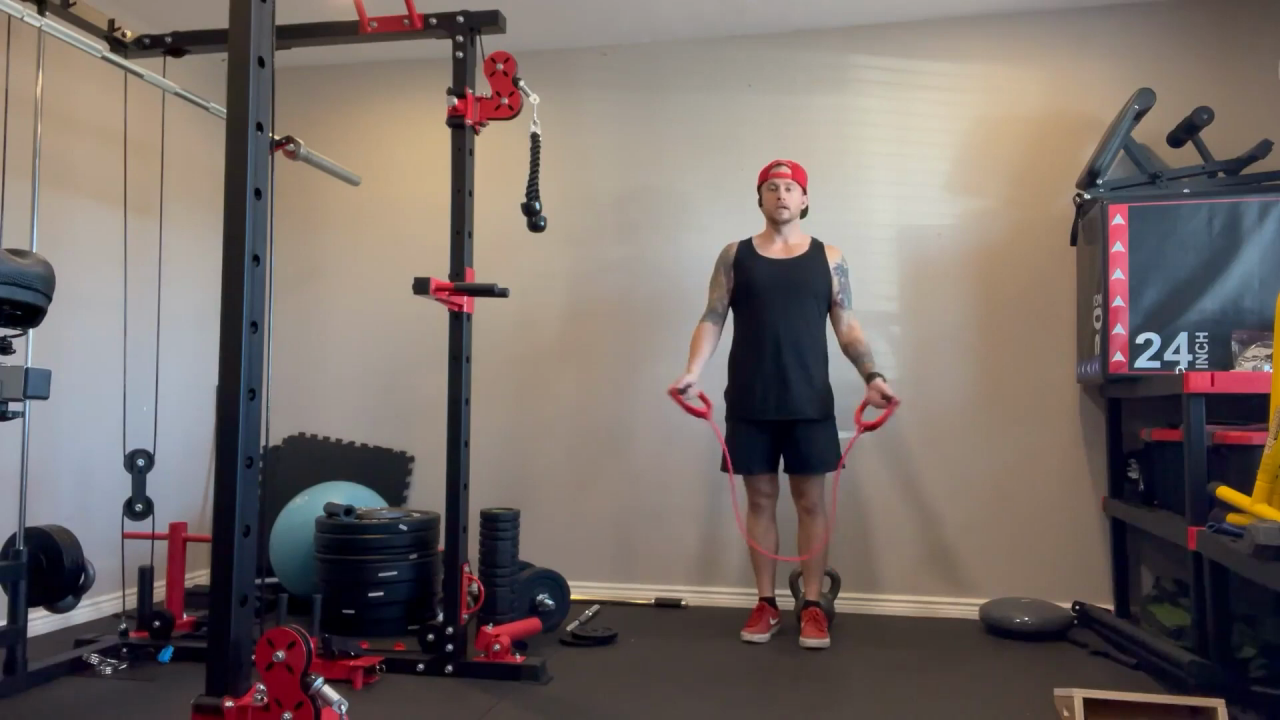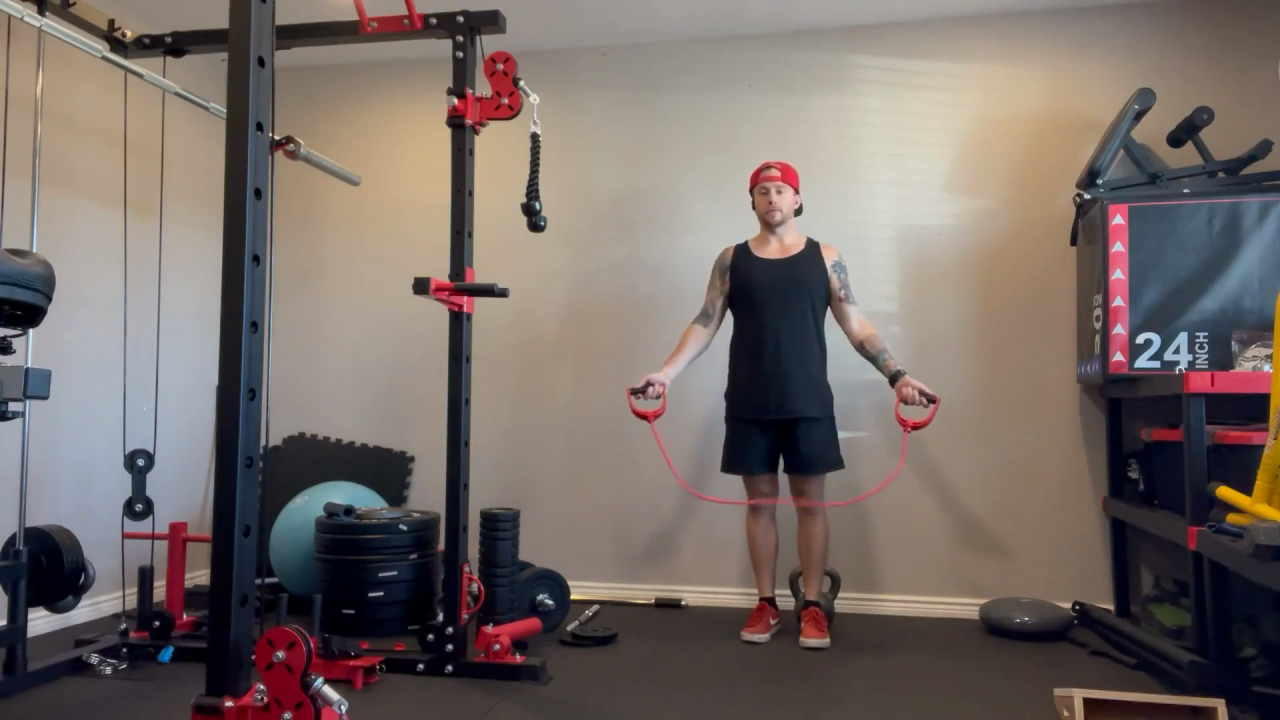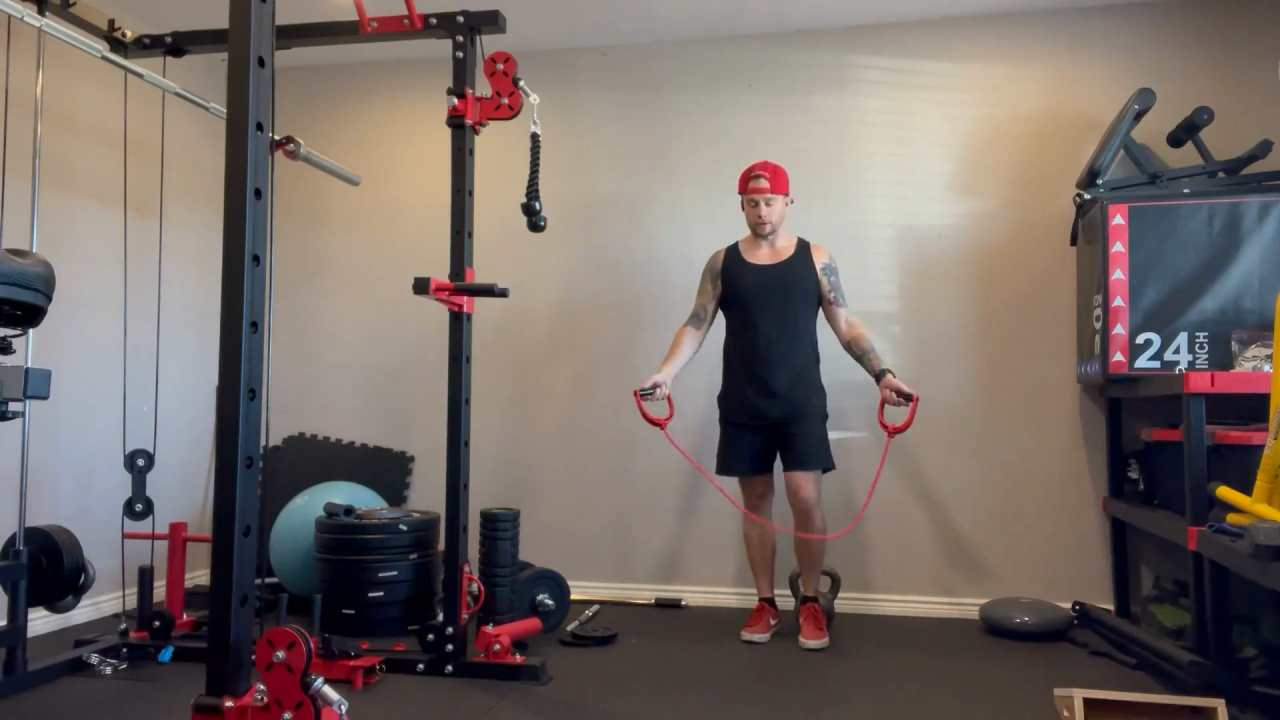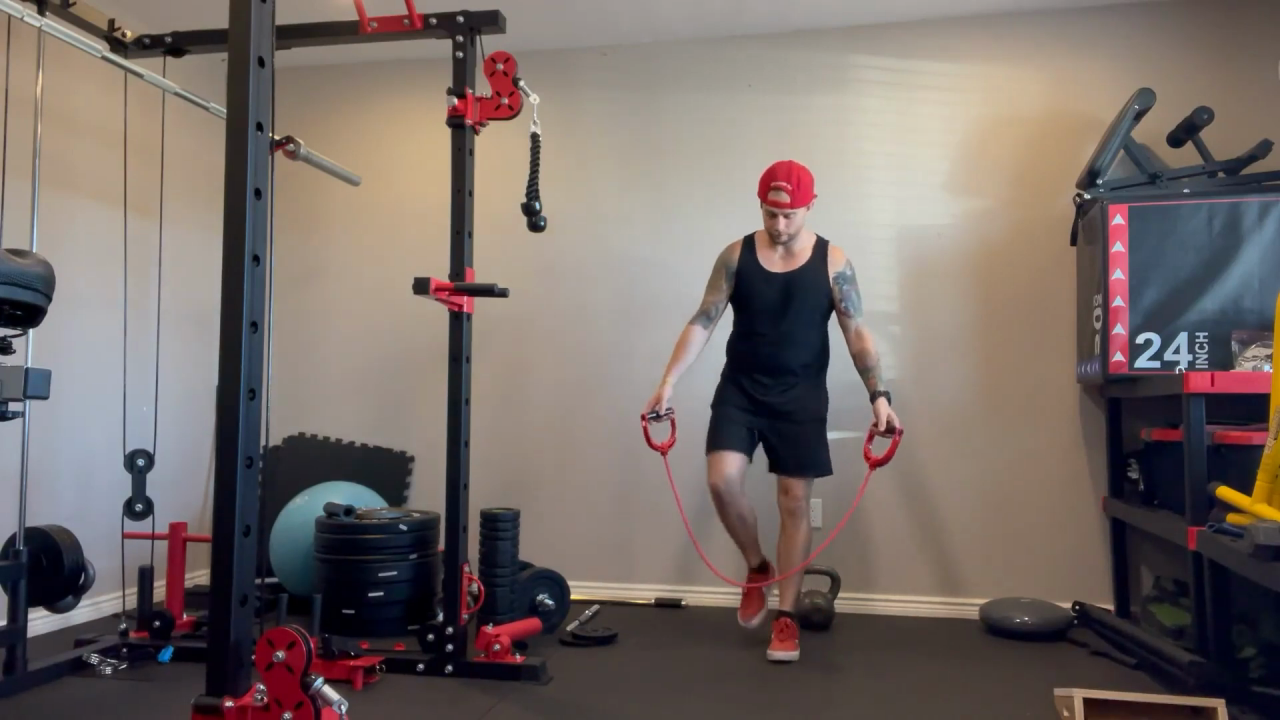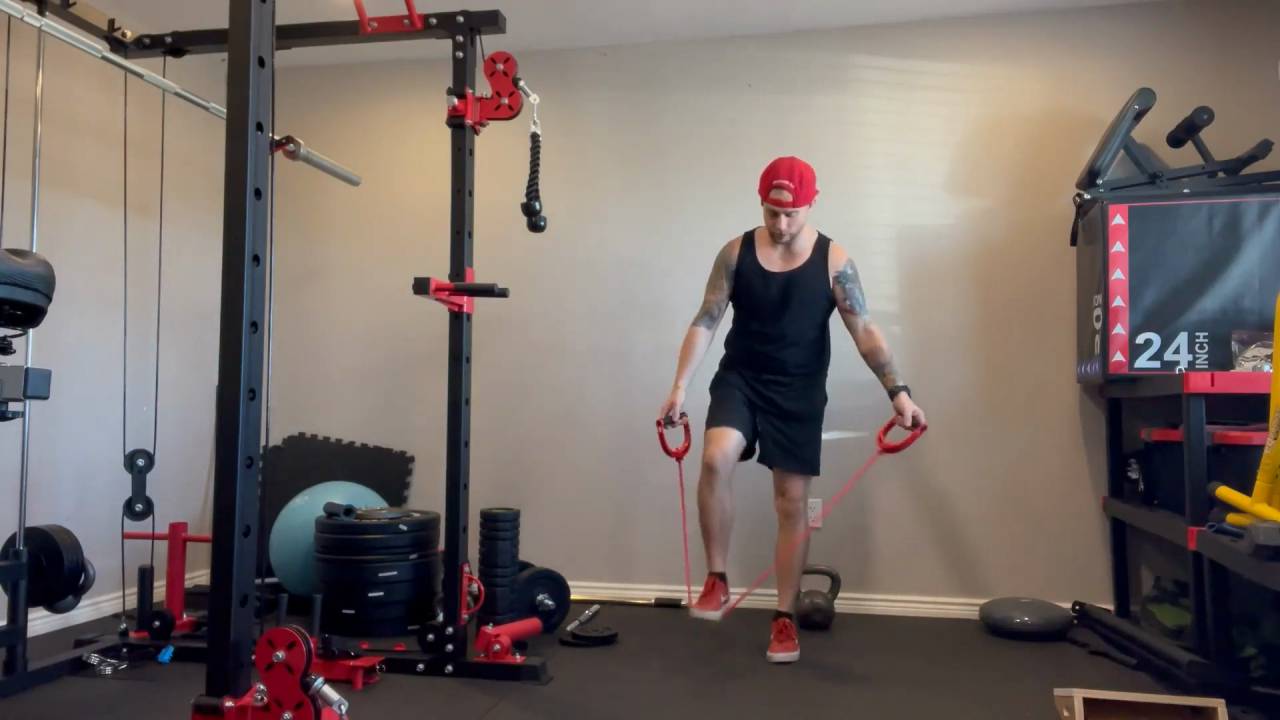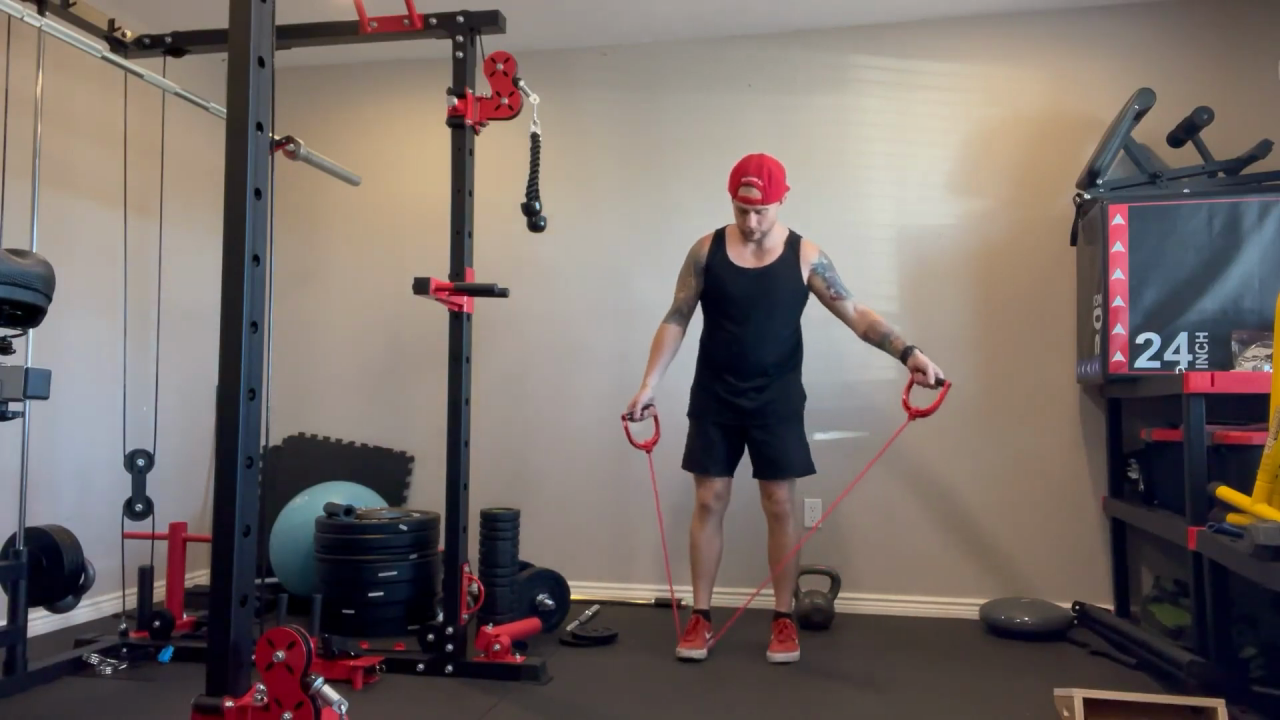
dt=0.5s
person 1, frame 1
left shoulder: (828, 258)
right shoulder: (735, 255)
left elbow: (847, 327)
right elbow: (712, 320)
left wrist: (873, 377)
right wrist: (692, 371)
left hip: (808, 402)
right hip: (750, 402)
left knee: (810, 500)
right knee: (760, 499)
left ankle: (812, 607)
right ankle: (765, 604)
person 1, frame 2
left shoulder: (825, 257)
right shoulder: (731, 259)
left elbow: (856, 325)
right elbow: (705, 323)
left wrist: (897, 375)
right wrist: (666, 372)
left hip: (808, 402)
right hip: (749, 404)
left knee: (810, 501)
right knee: (760, 501)
left ankle: (812, 607)
right ankle: (766, 604)
person 1, frame 3
left shoulder: (816, 259)
right shoulder: (722, 262)
left elbow: (845, 325)
right elbow: (696, 325)
left wrist: (882, 374)
right wrist: (665, 372)
left hip: (801, 400)
right hip: (742, 403)
left knee: (805, 499)
right knee: (756, 502)
left ankle: (810, 602)
right ankle: (766, 604)
person 1, frame 4
left shoulder: (833, 262)
right shoulder: (736, 255)
left elbow: (857, 333)
right elbow: (702, 322)
left wrist: (879, 395)
right wrist: (668, 381)
left hip: (802, 397)
right hip: (740, 389)
left knee: (794, 502)
right knee: (722, 478)
left ankle: (786, 617)
right ankle: (757, 568)
person 1, frame 5
left shoulder: (834, 260)
right shoulder: (736, 252)
left elbow: (864, 331)
right elbow: (705, 321)
left wrist: (897, 391)
right wrist: (680, 387)
left hip: (799, 393)
right hip: (739, 379)
left knee: (792, 501)
right knee: (717, 461)
left ankle: (784, 618)
right ankle: (717, 576)
person 1, frame 6
left shoulder: (806, 256)
right shoulder: (706, 251)
left elbow: (855, 313)
right elbow: (676, 320)
left wrist: (909, 353)
right wrist: (648, 384)
left hip: (777, 398)
right hip: (714, 396)
left knee: (779, 505)
right knee: (709, 502)
left ankle: (783, 618)
right ankle: (700, 616)
